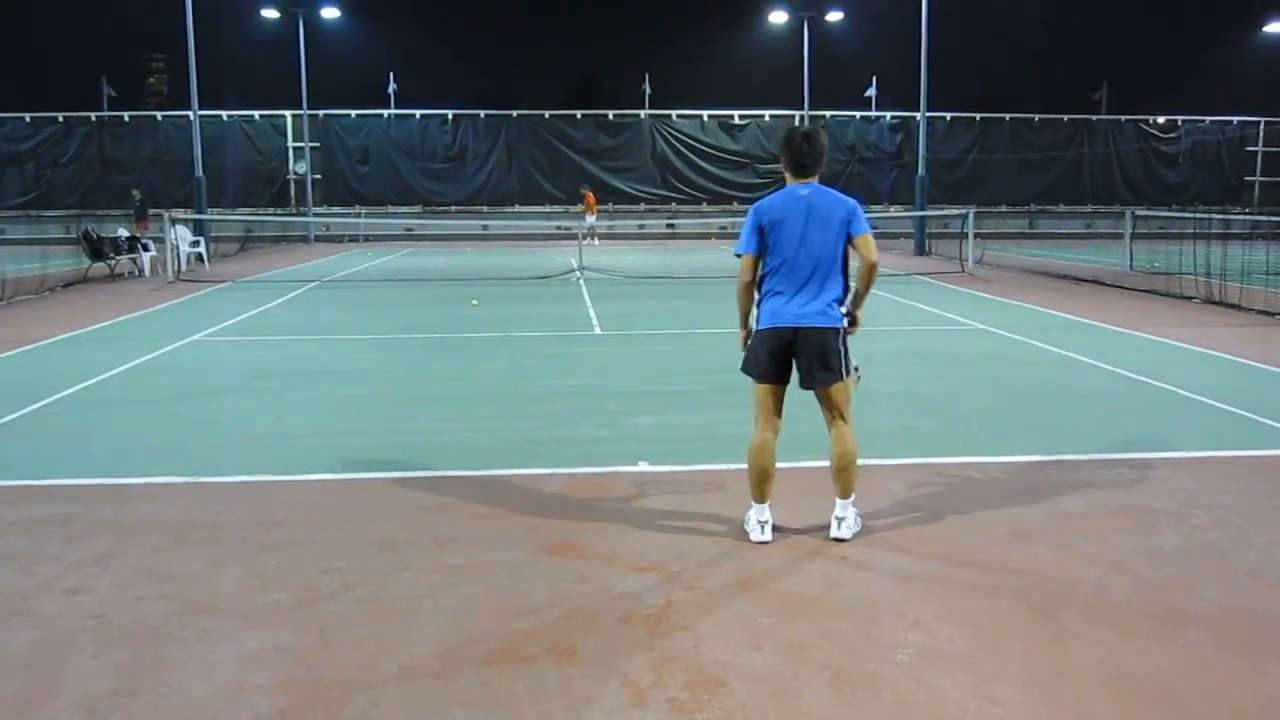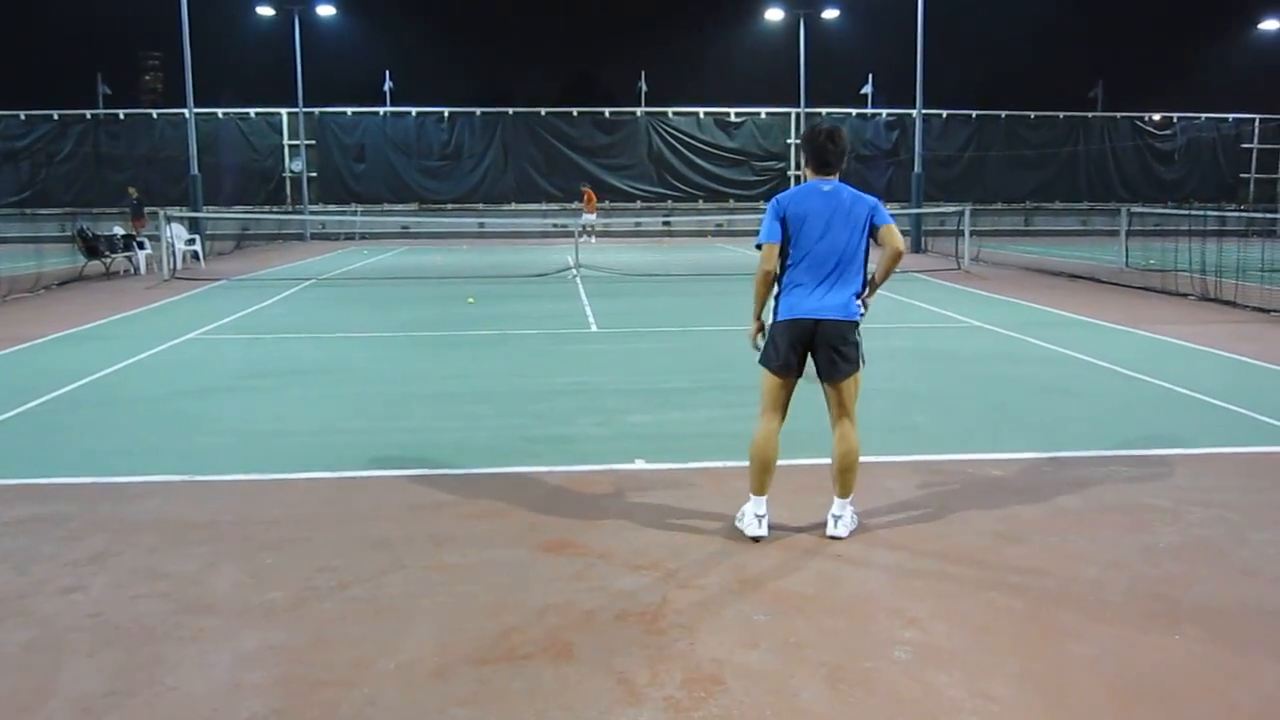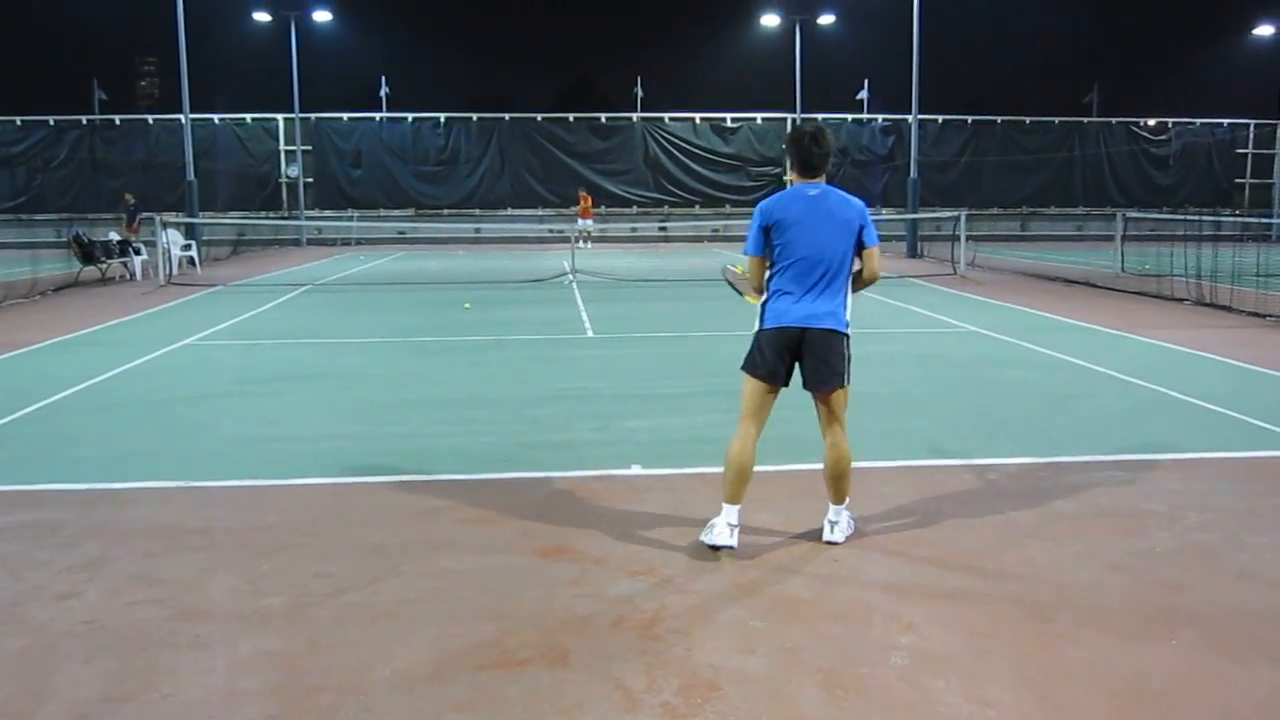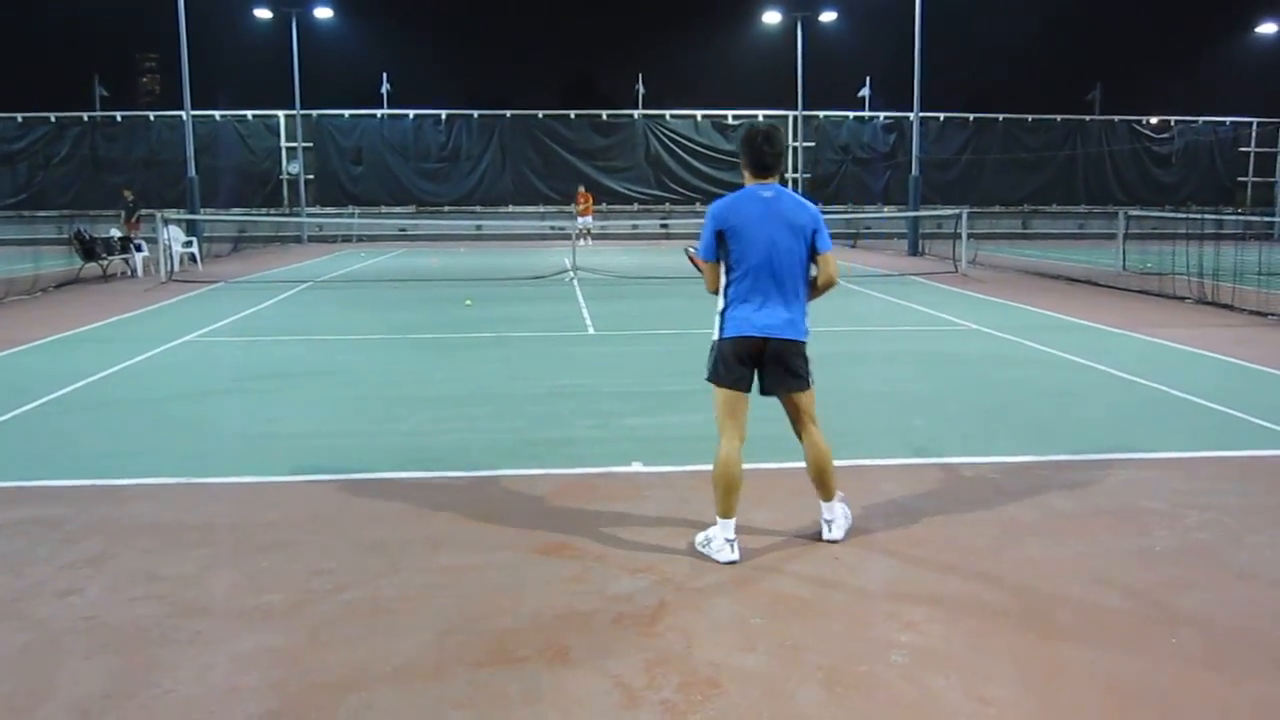
dt=0.3s
person 1, frame 1
left shoulder: (762, 210)
right shoulder: (845, 206)
left elbow: (746, 278)
right elbow: (870, 259)
left wrist: (744, 324)
right wrist: (855, 306)
left hip: (773, 327)
right hip: (824, 326)
left knee: (766, 426)
right knee: (839, 423)
left ankle: (759, 516)
right ankle: (845, 514)
person 1, frame 2
left shoulder: (783, 203)
right shoulder: (867, 204)
left elbow: (767, 268)
right elbow: (897, 248)
left wrist: (756, 317)
right wrist: (868, 289)
left hip: (790, 319)
right hip: (841, 321)
left knee: (770, 418)
right knee: (843, 422)
left ankle: (755, 512)
right ankle: (841, 513)
person 1, frame 3
left shoulder: (769, 209)
right shoulder: (855, 209)
left elbow: (756, 279)
right elbow: (872, 272)
left hip: (777, 327)
right hip: (829, 330)
left knee: (749, 426)
right knee: (834, 429)
left ankle: (727, 521)
right ankle: (838, 518)
person 1, frame 4
left shoulder: (721, 211)
right shoulder: (807, 212)
left elbow: (712, 284)
right elbow: (828, 278)
left hip: (737, 335)
right hip: (788, 335)
left knee: (730, 437)
right knee: (808, 430)
left ankle: (724, 534)
right ankle: (834, 514)
